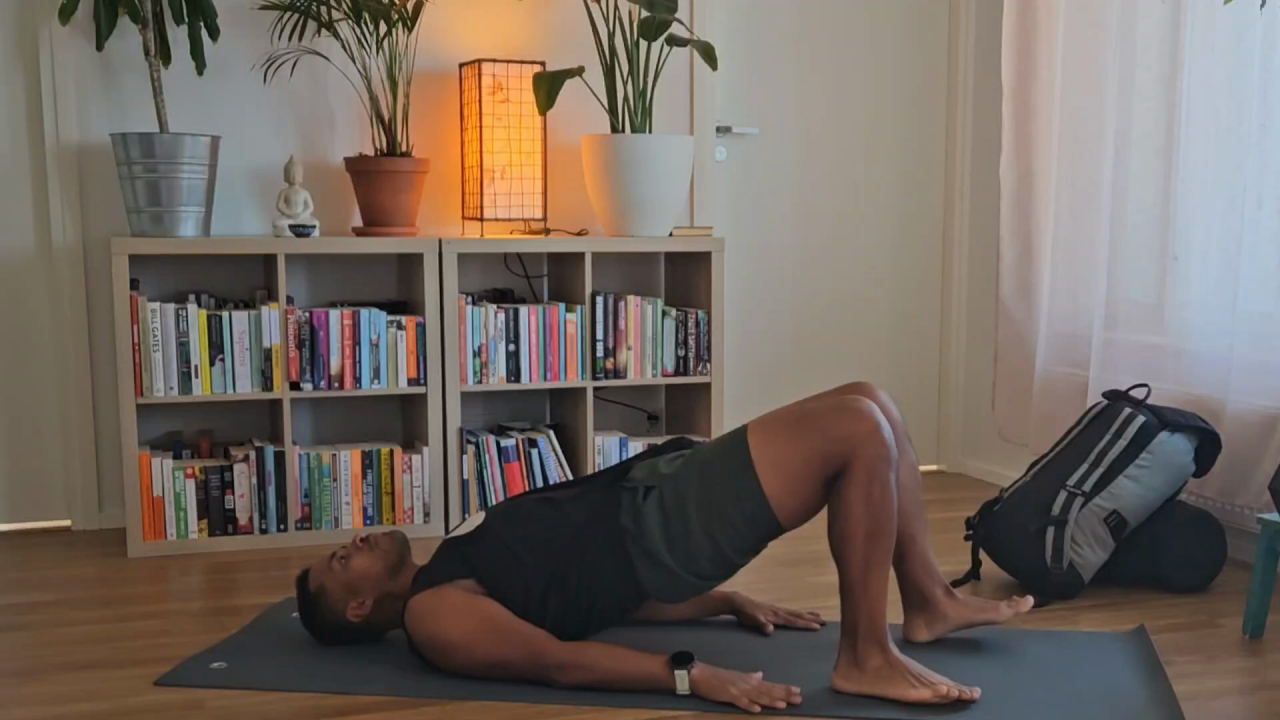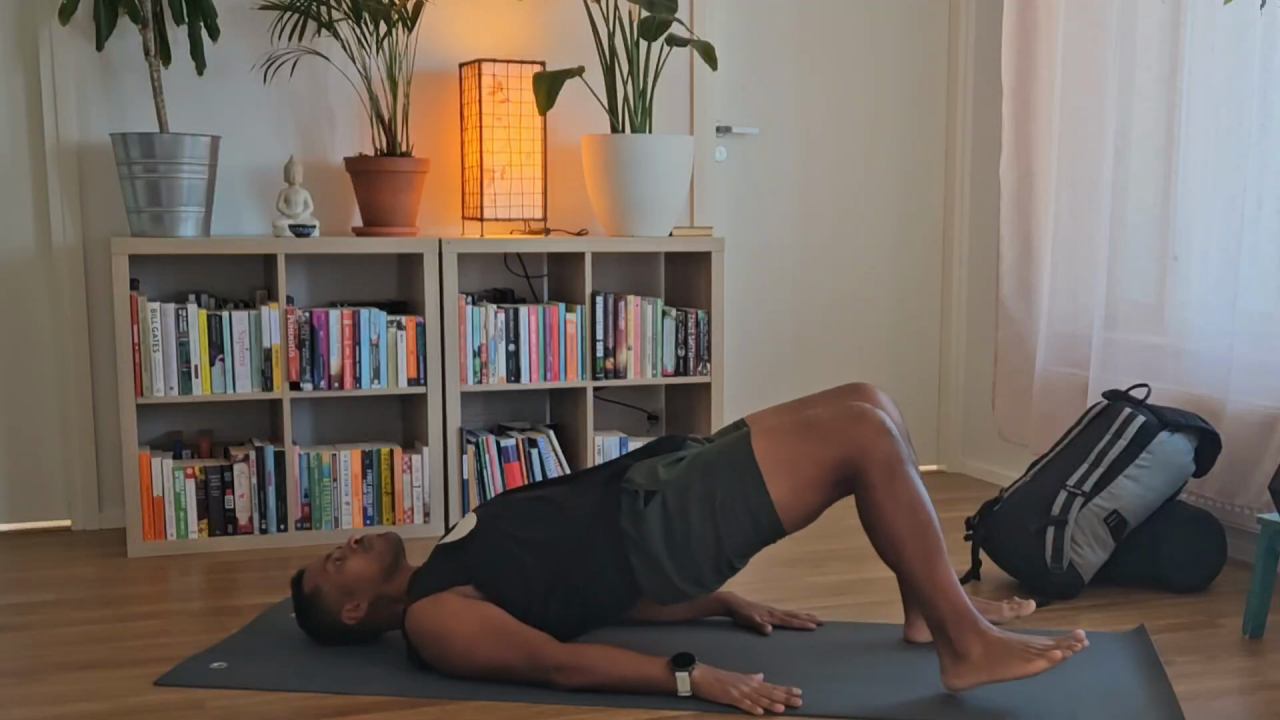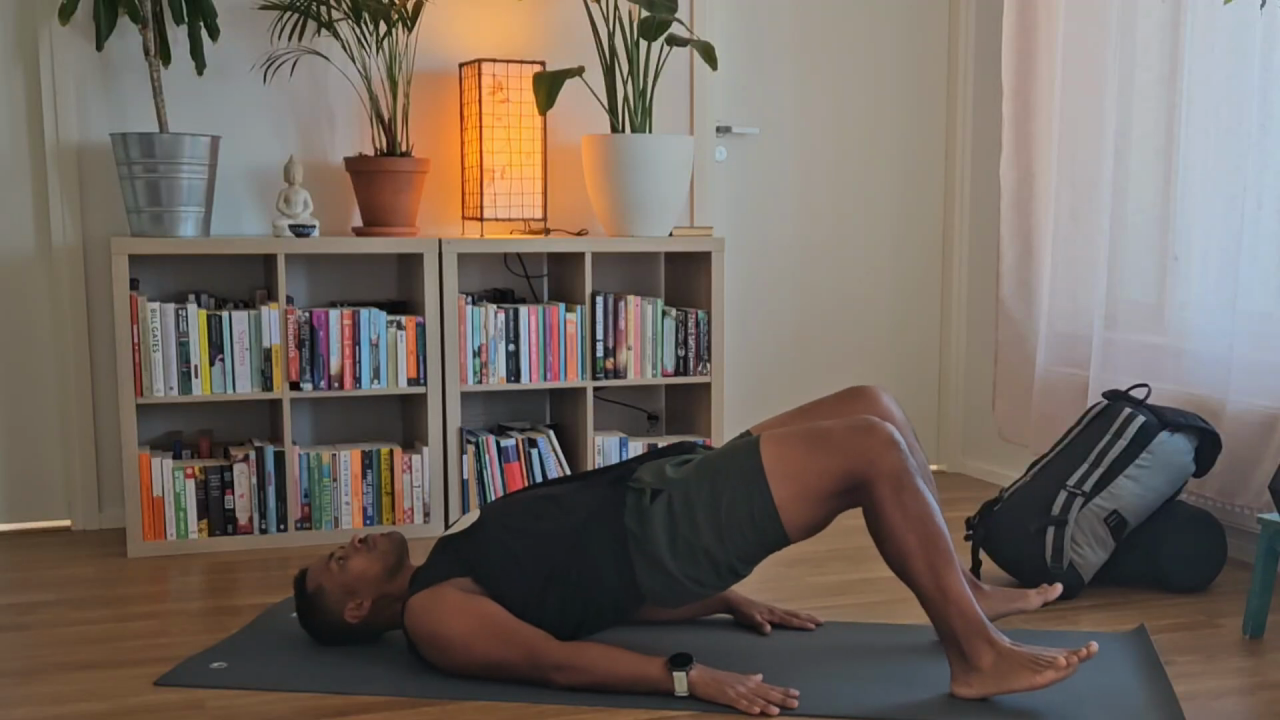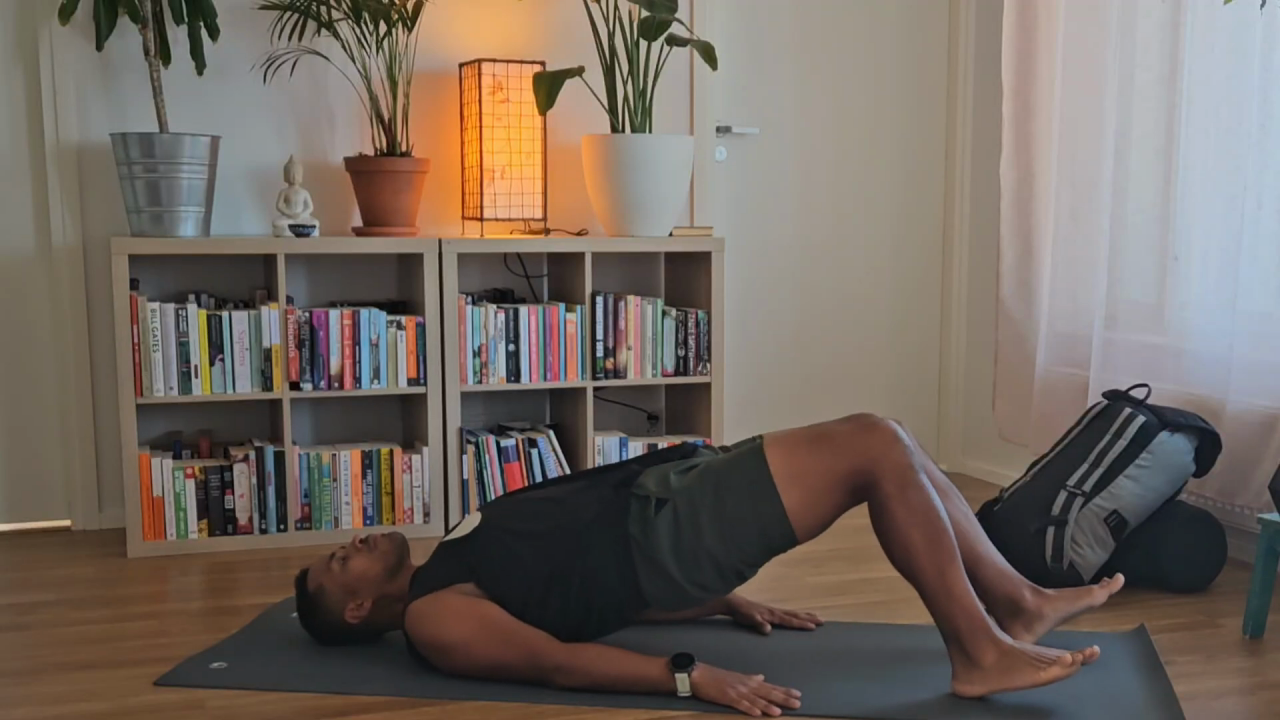
dt=0.4s
person 1, frame 1
left shoulder: (455, 574)
right shoulder: (433, 616)
right elbow: (557, 661)
left wrist: (730, 602)
left hip: (651, 494)
right hip: (657, 528)
left knee: (867, 404)
right knee: (859, 430)
left ankle: (929, 601)
right ankle: (867, 656)
person 1, frame 2
left shoulder: (456, 572)
right shoulder: (432, 622)
left wrist: (728, 603)
left hip: (656, 485)
right hip: (657, 523)
left knee: (865, 403)
right knee: (865, 435)
left ankle: (930, 607)
right ankle: (967, 645)
person 1, frame 3
left shoulder: (453, 571)
right shoulder: (432, 616)
left wrist: (728, 602)
left hip: (659, 494)
right hip: (663, 526)
left knee: (871, 408)
right knee: (873, 449)
left ankle: (959, 595)
person 1, frame 4
left shoulder: (454, 572)
right shoulder: (433, 619)
left wrist: (729, 603)
left hip: (662, 495)
right hip: (664, 530)
left knee: (886, 441)
right knee: (878, 447)
left ankle: (1018, 602)
right ankle: (982, 652)
